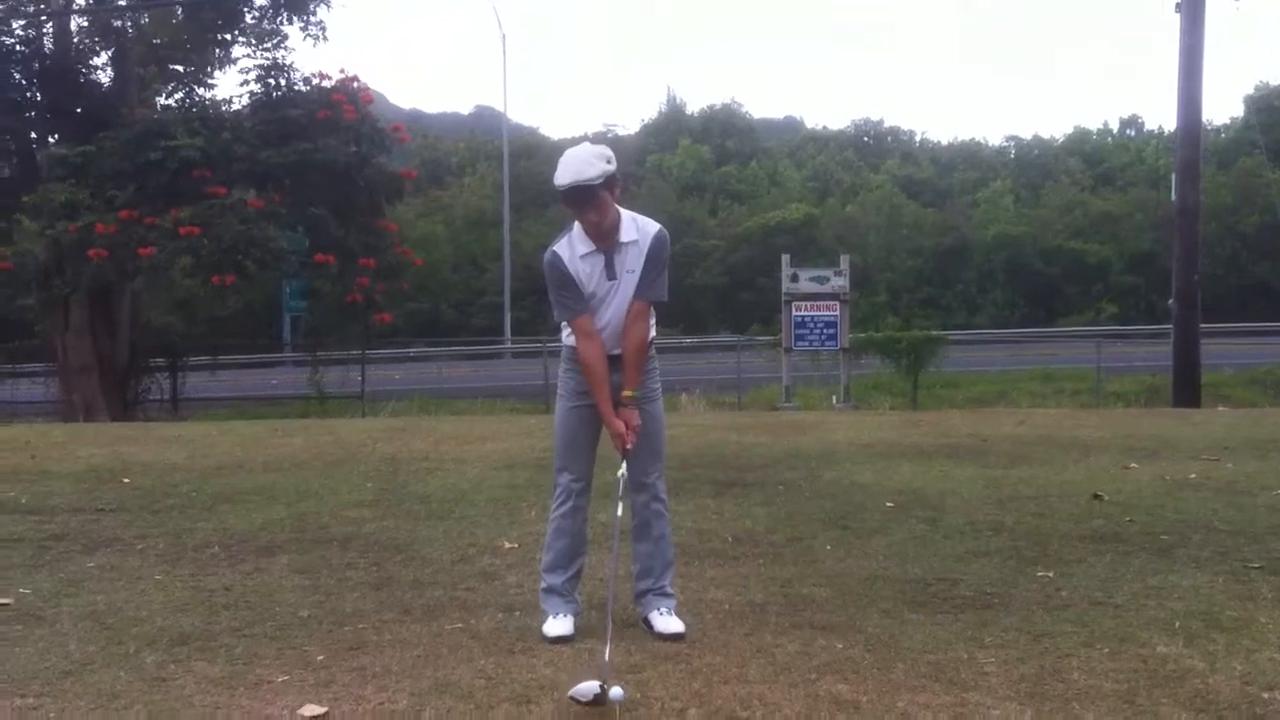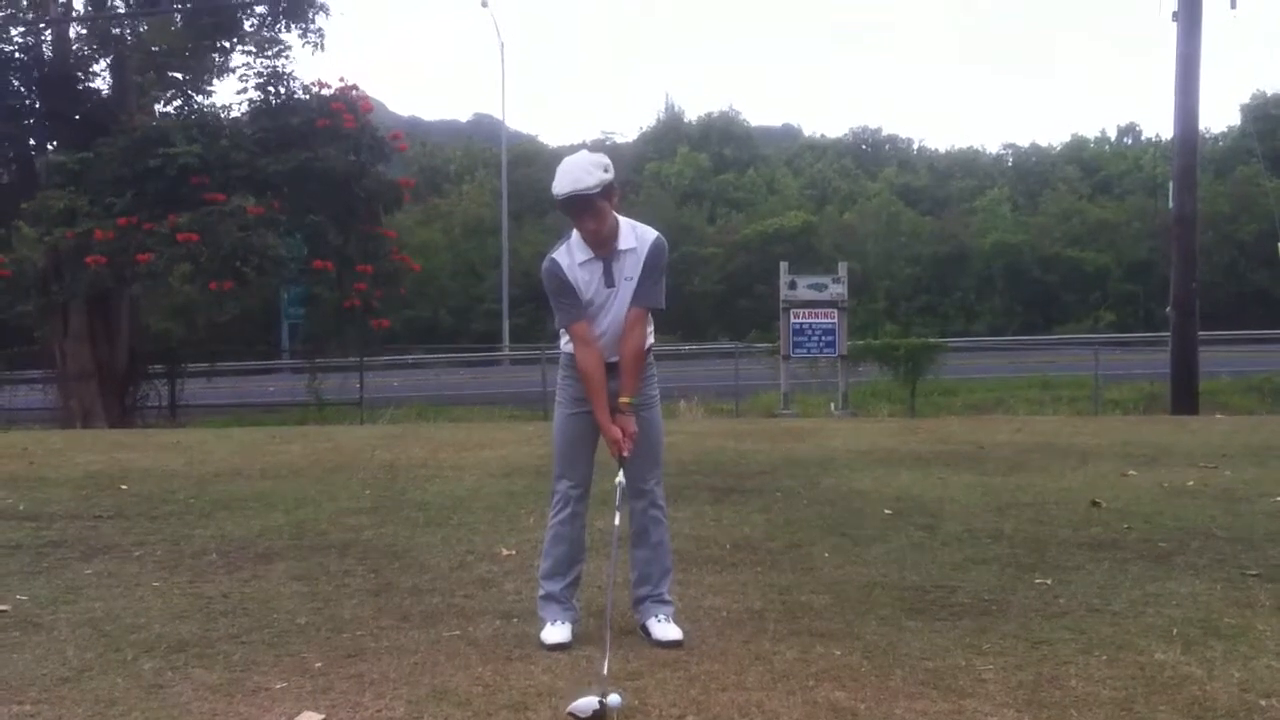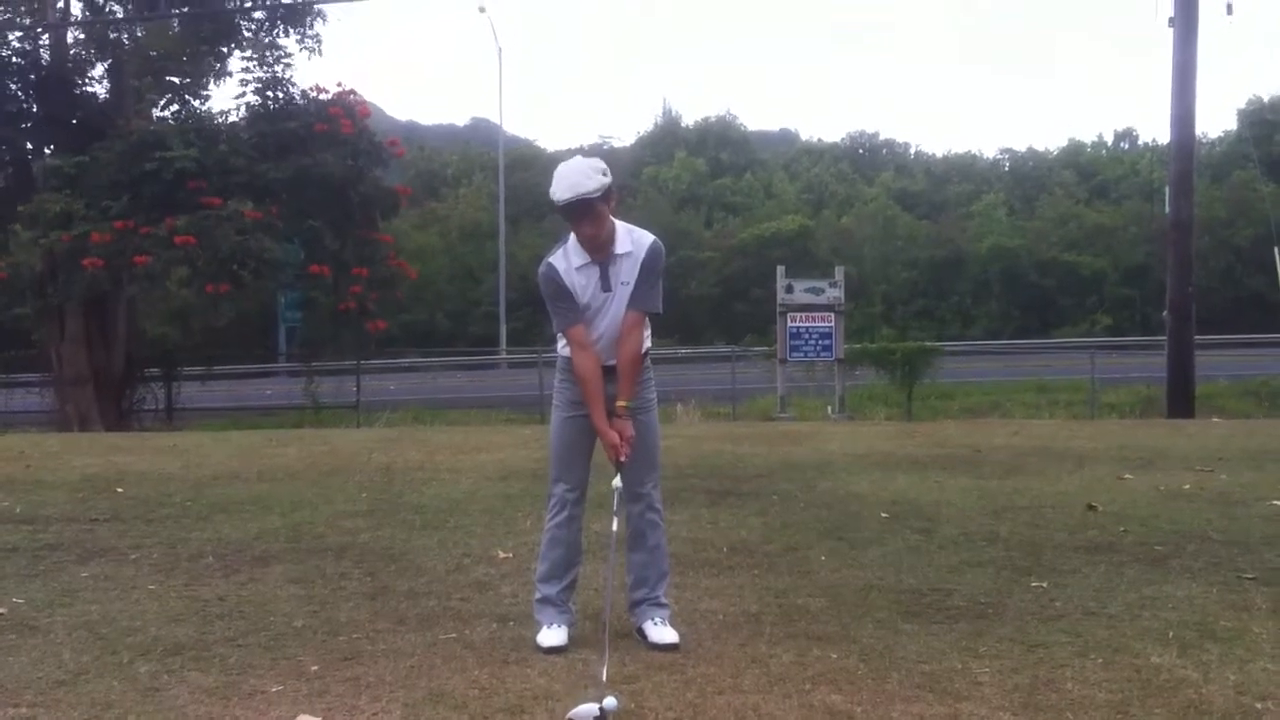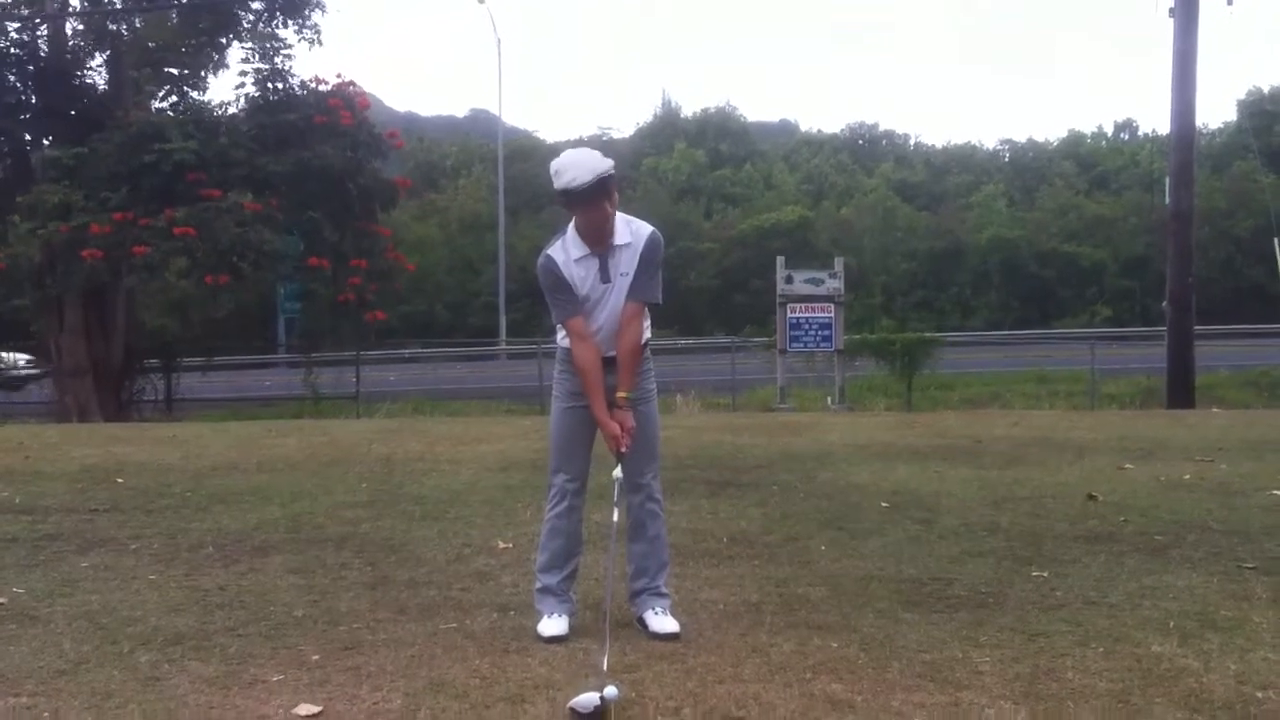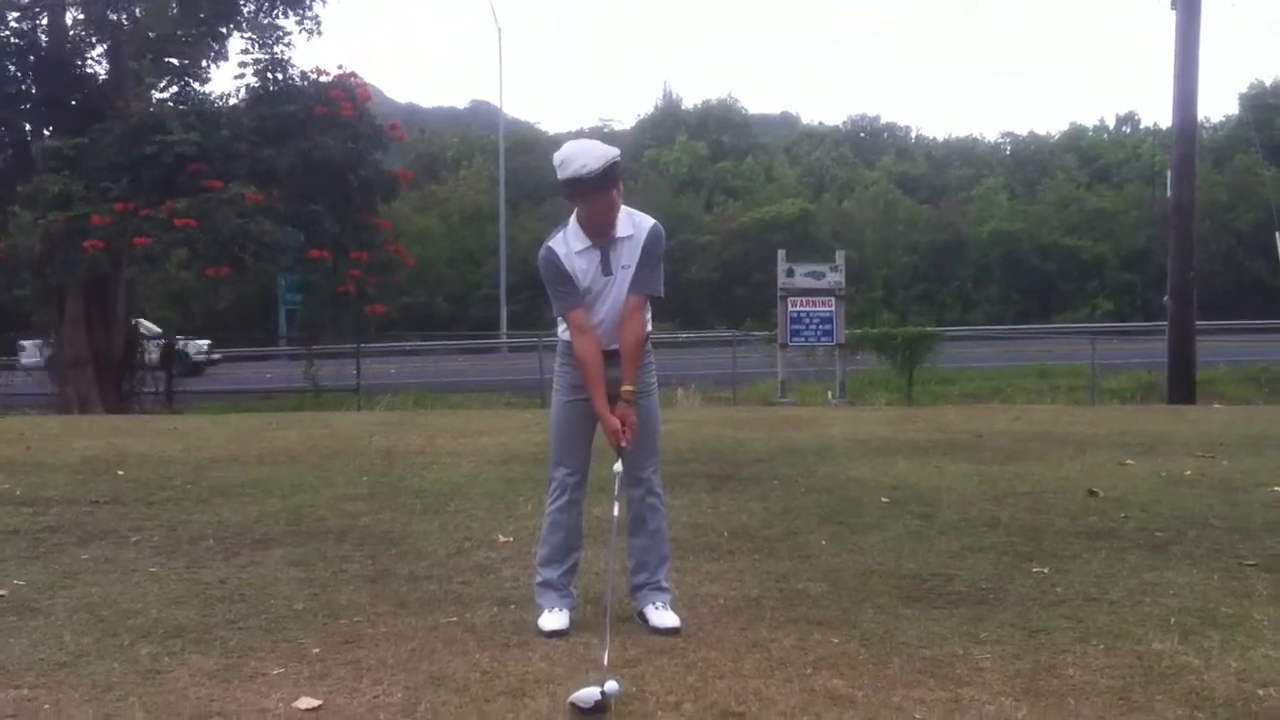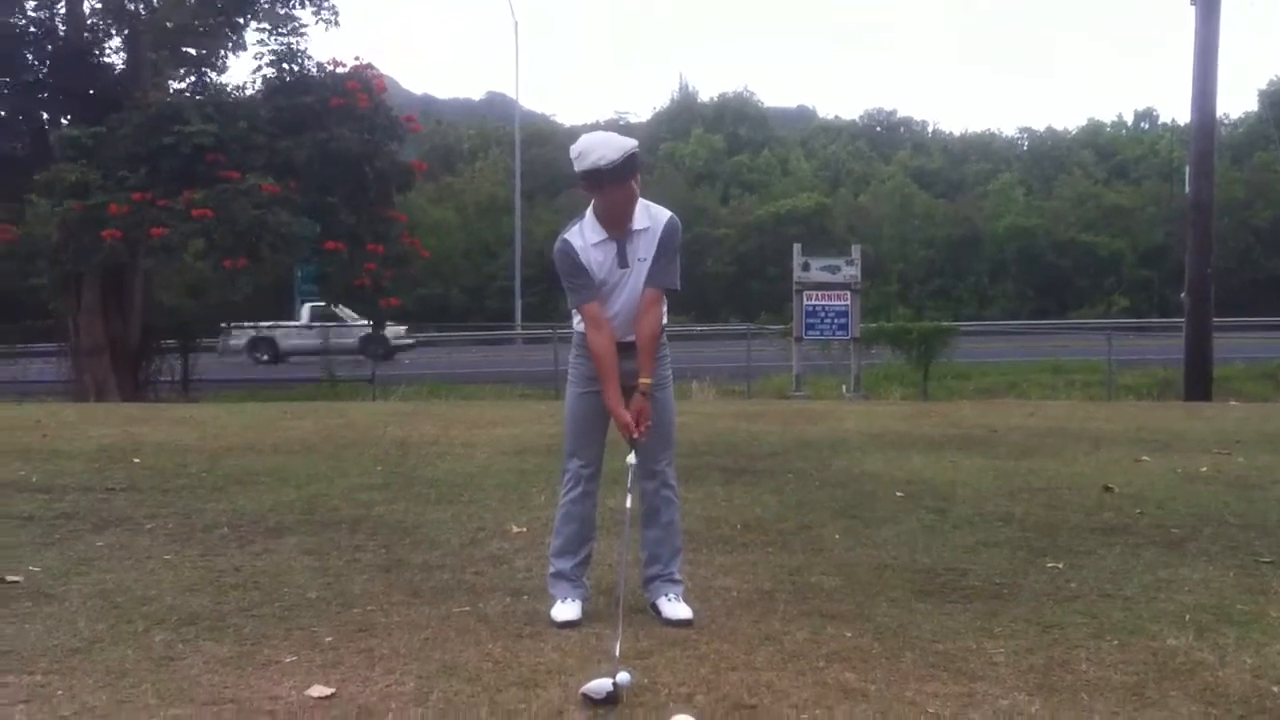
dt=0.2s
person 1, frame 1
left shoulder: (652, 239)
right shoulder: (559, 258)
left elbow: (637, 324)
right elbow: (586, 339)
left wrist: (629, 402)
right wrist: (608, 413)
left hip: (639, 366)
right hip: (580, 370)
left knee: (648, 485)
right knee: (570, 485)
left ankle: (656, 598)
right ankle: (559, 601)
person 1, frame 2
left shoulder: (650, 246)
right shoulder: (558, 265)
left elbow: (635, 331)
right elbow: (585, 346)
left wrist: (626, 408)
right wrist: (605, 420)
left hip: (637, 374)
right hip: (579, 377)
left knee: (647, 492)
right knee: (569, 492)
left ankle: (654, 606)
right ankle: (557, 608)
person 1, frame 3
left shoulder: (647, 250)
right shoulder: (555, 269)
left elbow: (631, 335)
right elbow: (582, 349)
left wrist: (623, 412)
right wrist: (602, 423)
left hip: (634, 377)
right hip: (576, 380)
left knee: (644, 495)
right knee: (566, 495)
left ankle: (650, 609)
right ankle: (554, 611)
person 1, frame 4
left shoulder: (645, 241)
right shoulder: (553, 261)
left elbow: (631, 325)
right elbow: (581, 341)
left wrist: (623, 403)
right wrist: (602, 415)
left hip: (633, 367)
right hip: (575, 371)
left knee: (644, 485)
right knee: (566, 485)
left ankle: (651, 597)
right ankle: (554, 600)
person 1, frame 5
left shoulder: (647, 233)
right shoulder: (555, 253)
left elbow: (634, 317)
right elbow: (582, 334)
left wrist: (627, 397)
right wrist: (602, 409)
left hip: (634, 362)
right hip: (577, 364)
left knee: (645, 480)
right knee: (566, 479)
left ankle: (651, 593)
right ankle: (554, 595)
person 1, frame 6
left shoulder: (664, 226)
right shoulder: (571, 245)
left elbow: (651, 311)
right elbow: (597, 326)
left wrist: (643, 390)
right wrist: (614, 403)
left hip: (649, 355)
right hip: (592, 357)
left knee: (658, 472)
right knee: (580, 471)
left ankle: (664, 584)
right ankle: (567, 585)
